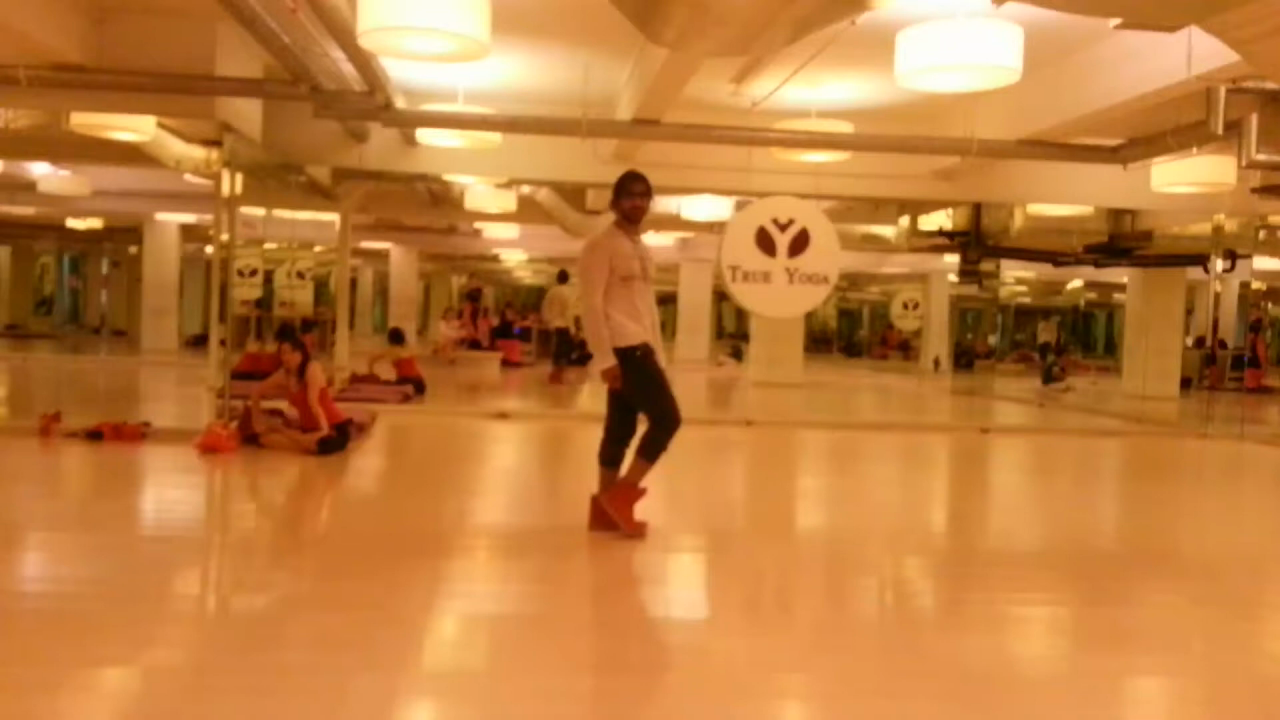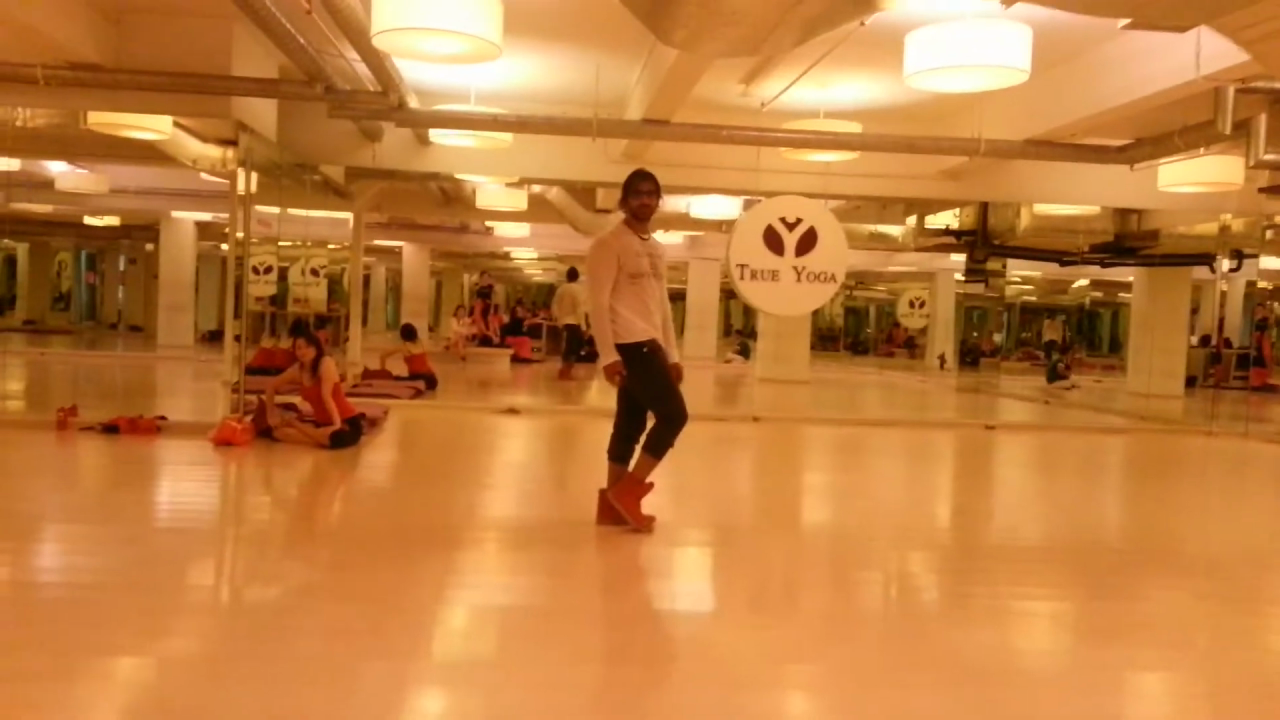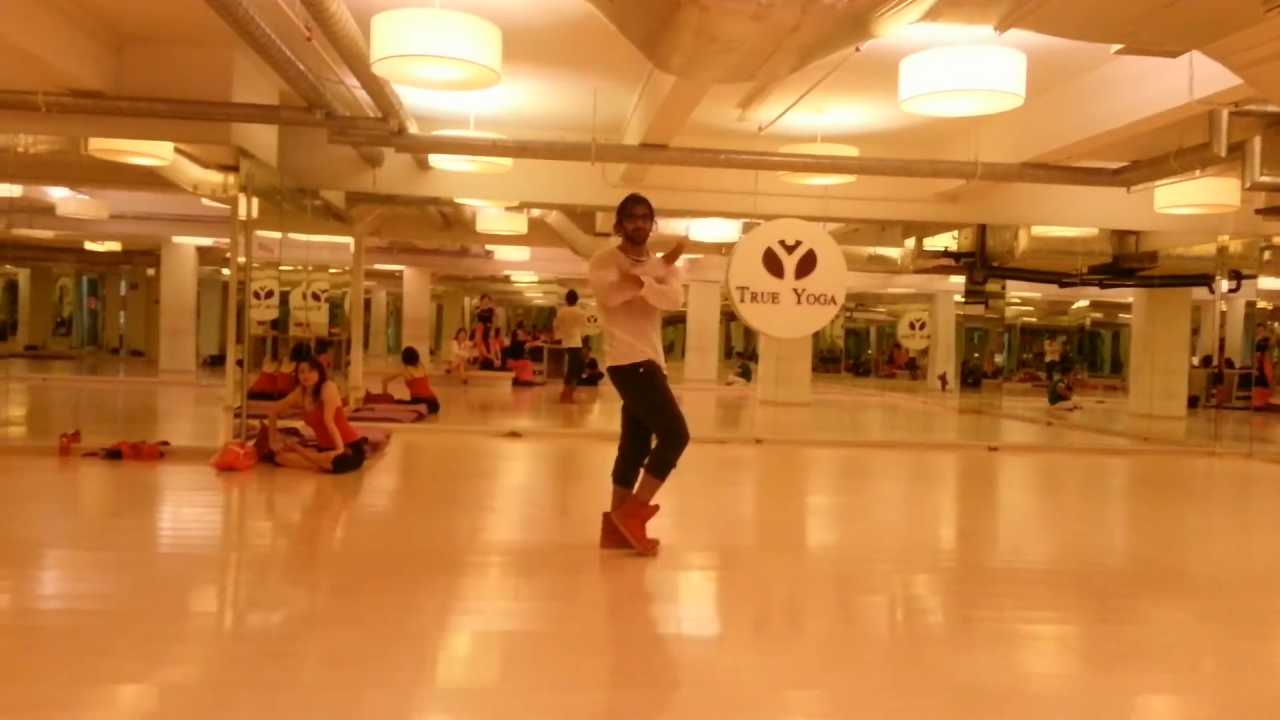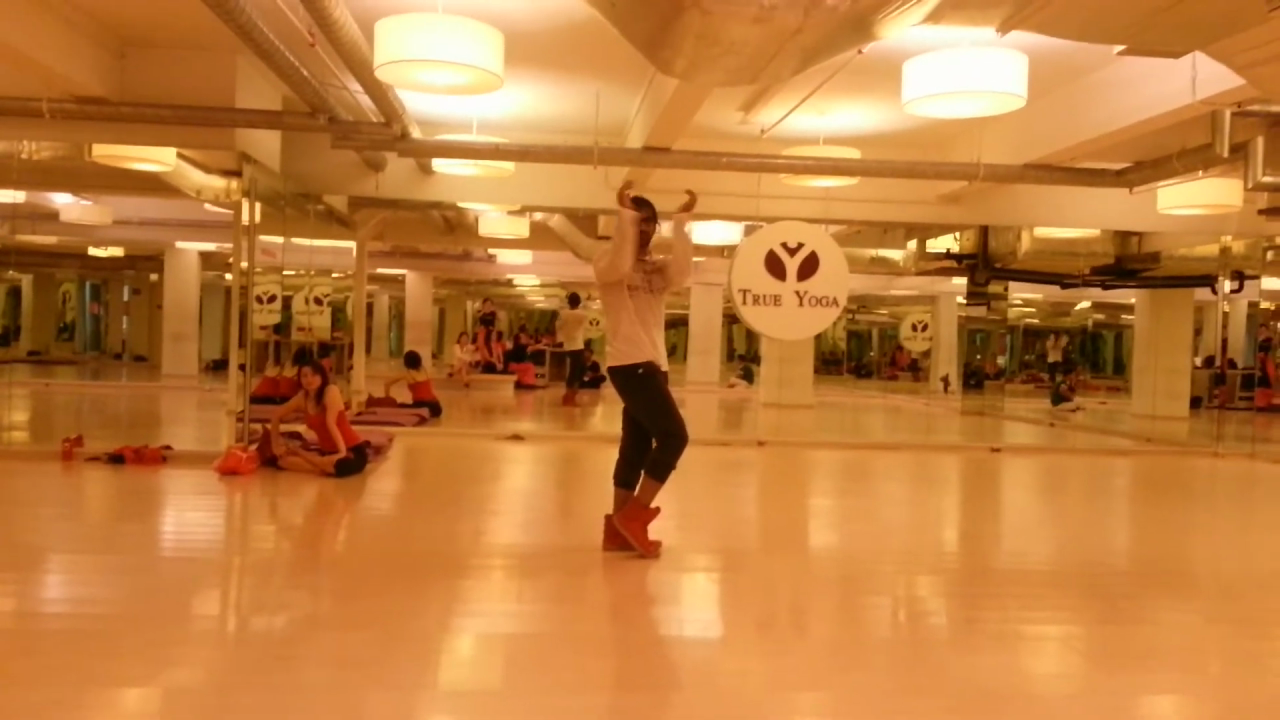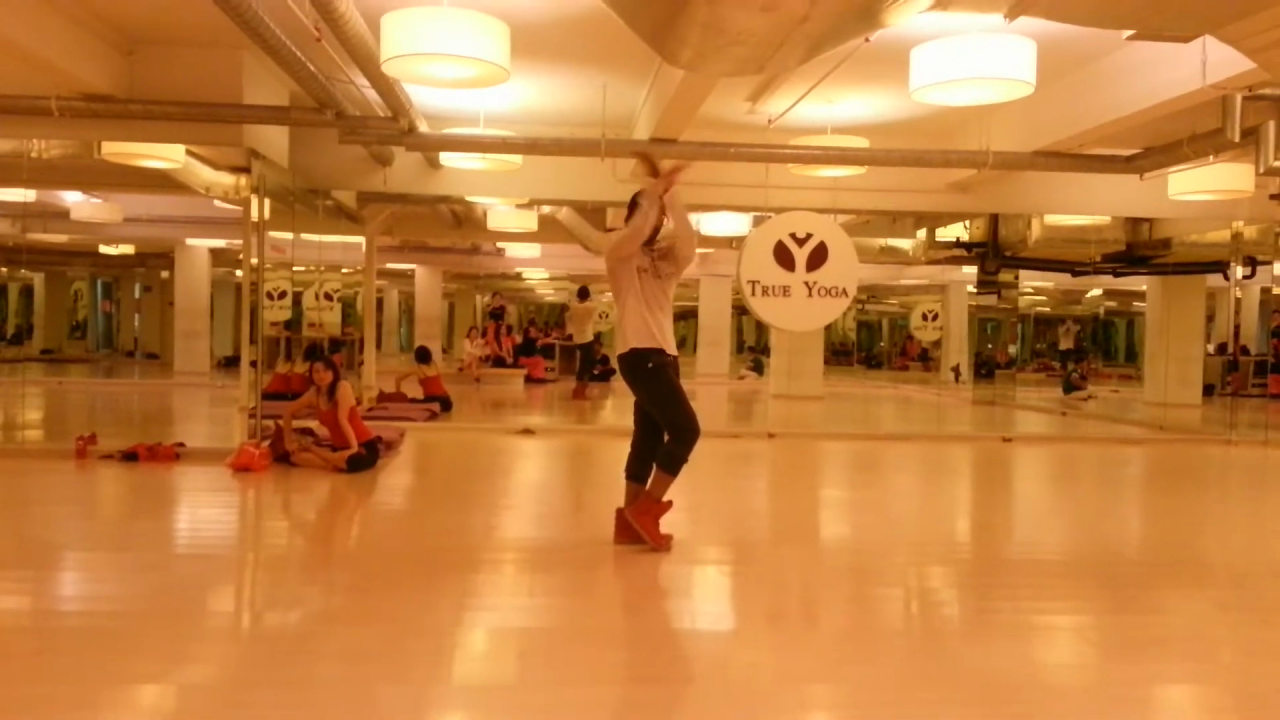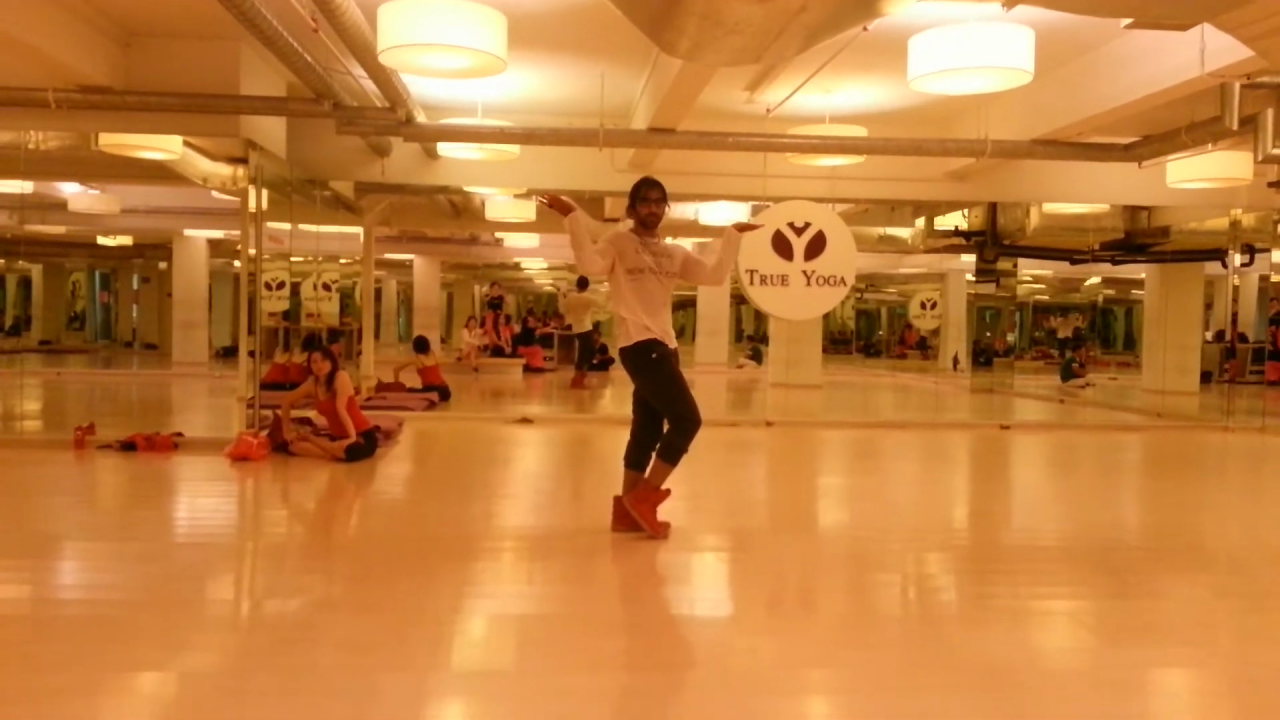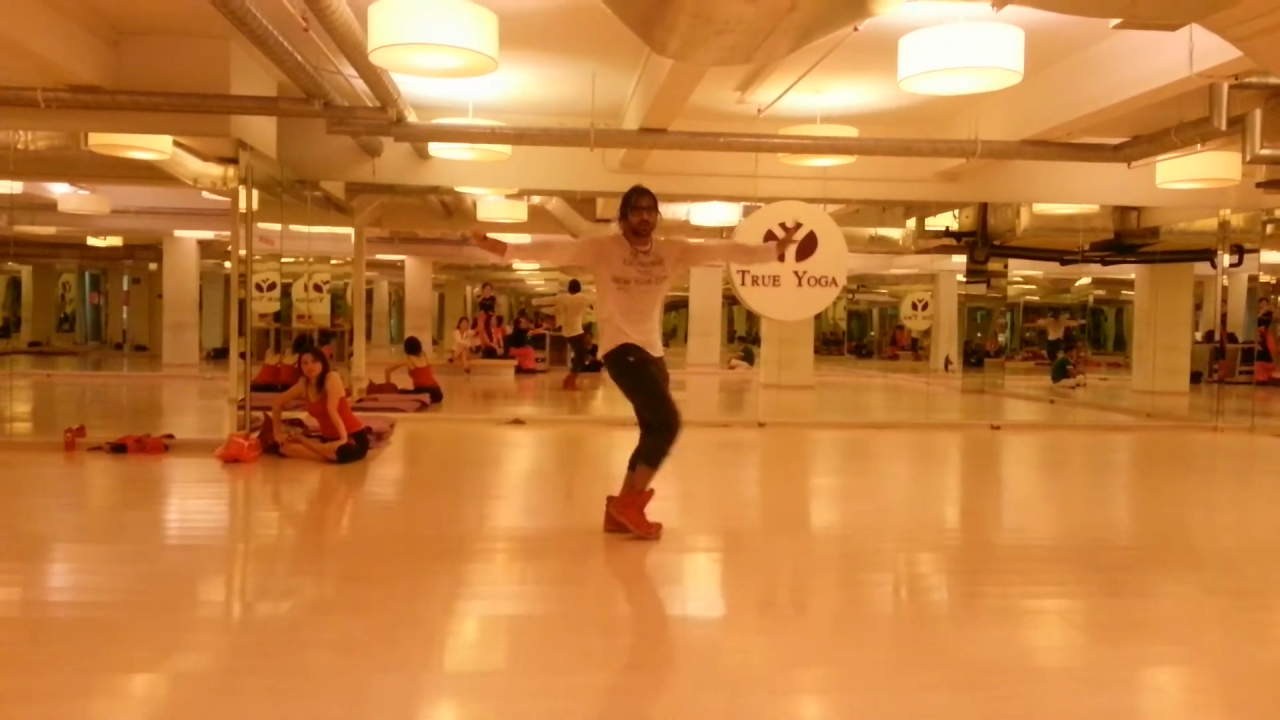
dt=0.7s
person 1, frame 1
left shoulder: (644, 251)
right shoulder: (601, 244)
right elbow: (592, 304)
left wrist: (658, 356)
right wrist: (604, 358)
left hip: (639, 348)
right hip: (622, 349)
left knee: (621, 427)
right knee: (666, 417)
left ankle: (604, 506)
right ankle: (622, 493)
person 1, frame 2
left shoulder: (657, 249)
right shoulder: (609, 243)
right elbow: (598, 301)
left wrist: (672, 354)
right wrist: (608, 355)
left hip: (650, 344)
right hip: (630, 345)
left knee: (630, 423)
right knee: (673, 414)
left ankle: (612, 501)
right ankle: (629, 488)
person 1, frame 3
left shoulder: (664, 268)
right shoulder: (604, 261)
left elbow: (673, 300)
right elbow: (613, 294)
left wrist: (642, 281)
right wrist: (660, 265)
left hip: (651, 363)
right hip: (628, 363)
left knee: (636, 445)
right knee: (675, 433)
left ankle: (616, 525)
right ankle: (633, 511)
person 1, frame 4
left shoulder: (661, 267)
right shoulder: (610, 262)
left elbow: (681, 271)
right elbow: (618, 264)
left wrist: (681, 222)
right wrist: (626, 212)
left hip: (655, 364)
right hip: (629, 364)
left knee: (637, 448)
right knee: (673, 435)
left ankle: (619, 525)
right ankle: (634, 515)
person 1, frame 5
left shoulder: (671, 256)
right shoulder: (621, 251)
left elbow: (689, 237)
right elbow: (638, 229)
left wrist: (667, 191)
right wrist: (655, 192)
left hip: (665, 355)
right hip: (638, 353)
left knee: (649, 439)
right knee: (685, 429)
left ankle: (630, 520)
right ankle: (646, 507)
person 1, frame 6
left shoulder: (675, 253)
right shoulder: (617, 241)
left elbow: (716, 276)
right elbow: (589, 265)
left wrist: (733, 235)
right wrist: (573, 217)
left hip: (664, 347)
right hip: (640, 346)
left knee: (648, 429)
right knee: (687, 419)
left ankle: (627, 509)
right ankle: (645, 496)
person 1, frame 7
left shoulder: (672, 250)
right shoulder: (602, 247)
left elbow: (719, 251)
right elbow: (553, 249)
left wrist: (769, 249)
right wrist: (502, 247)
left hip: (651, 354)
right hip: (622, 351)
left knee: (657, 433)
right knee: (667, 423)
left ankle: (622, 508)
right ankle: (630, 503)
